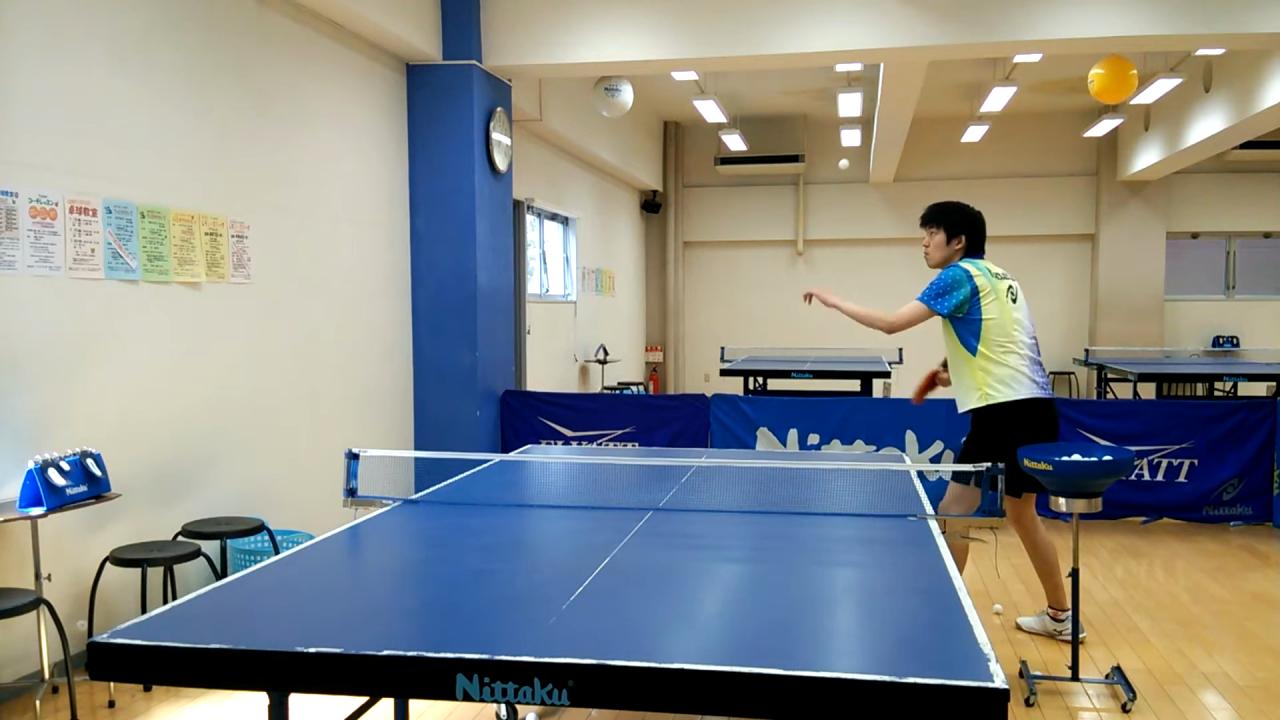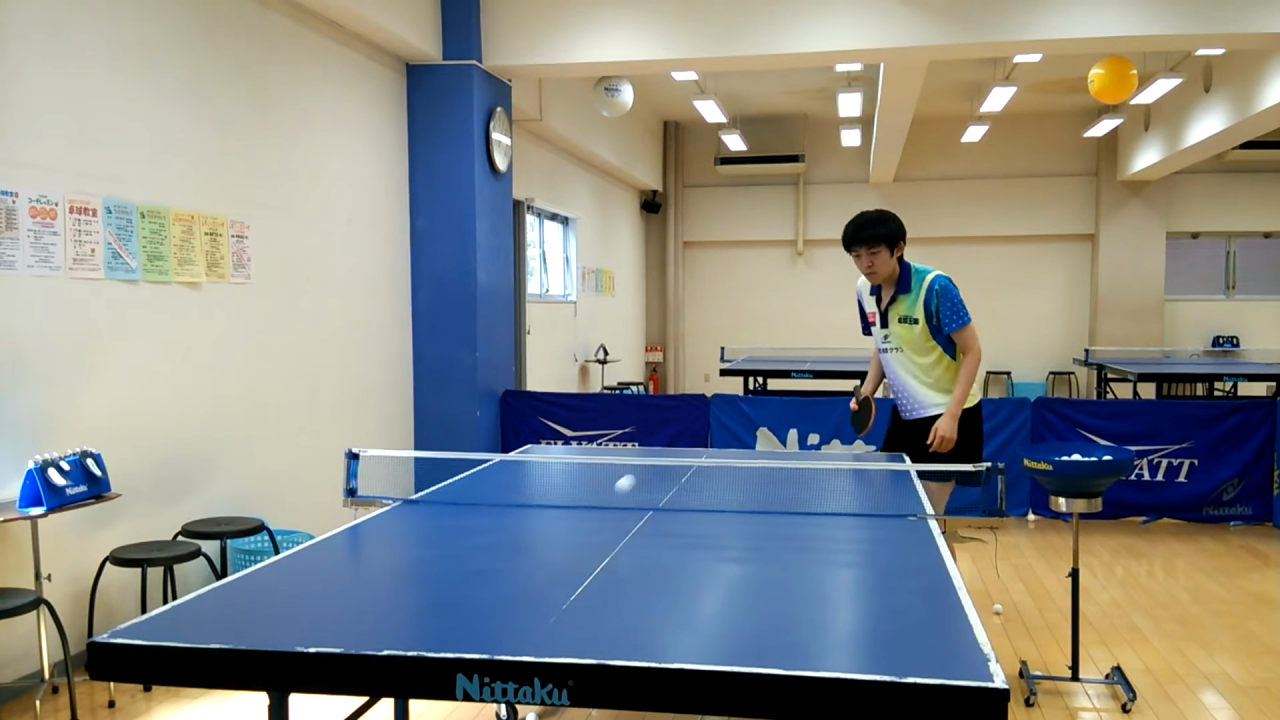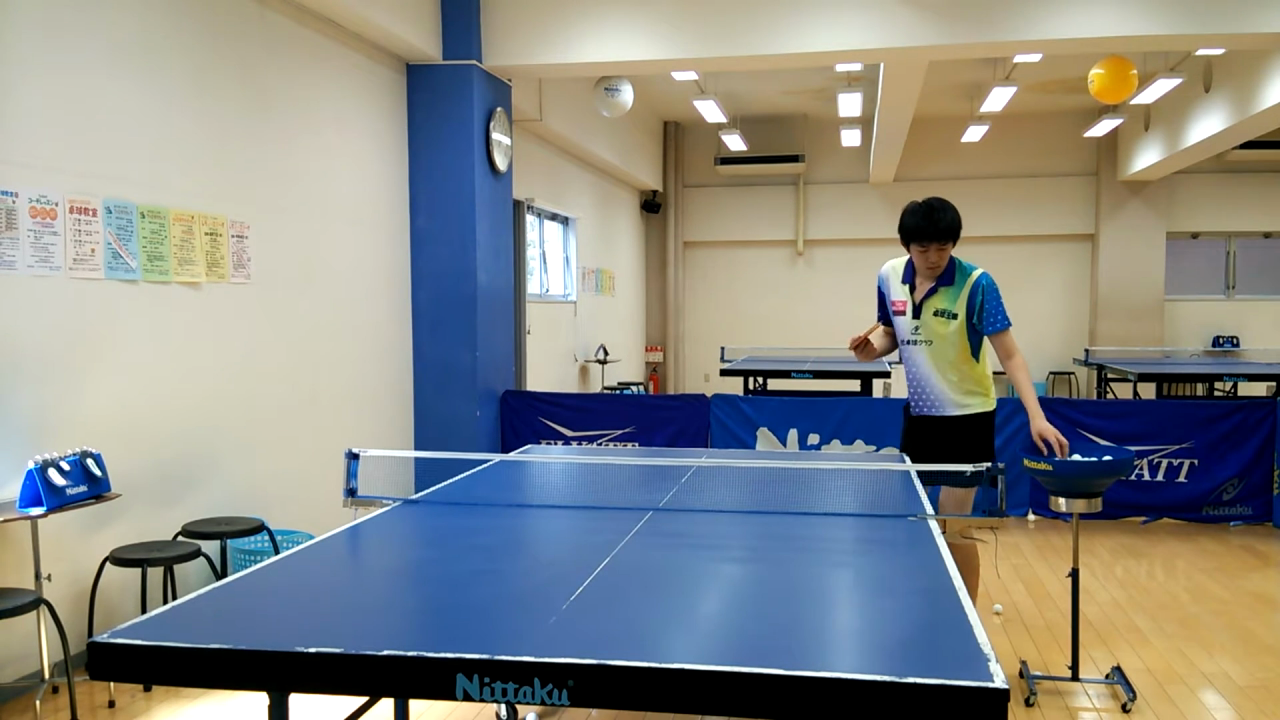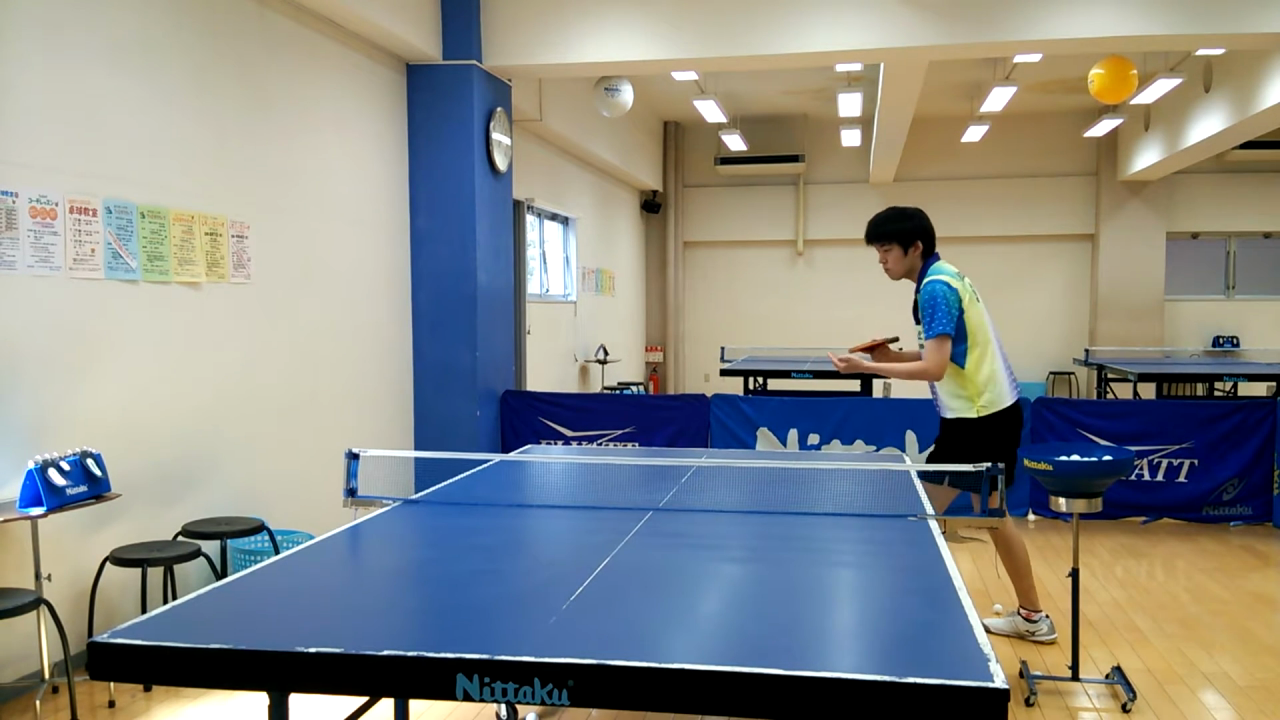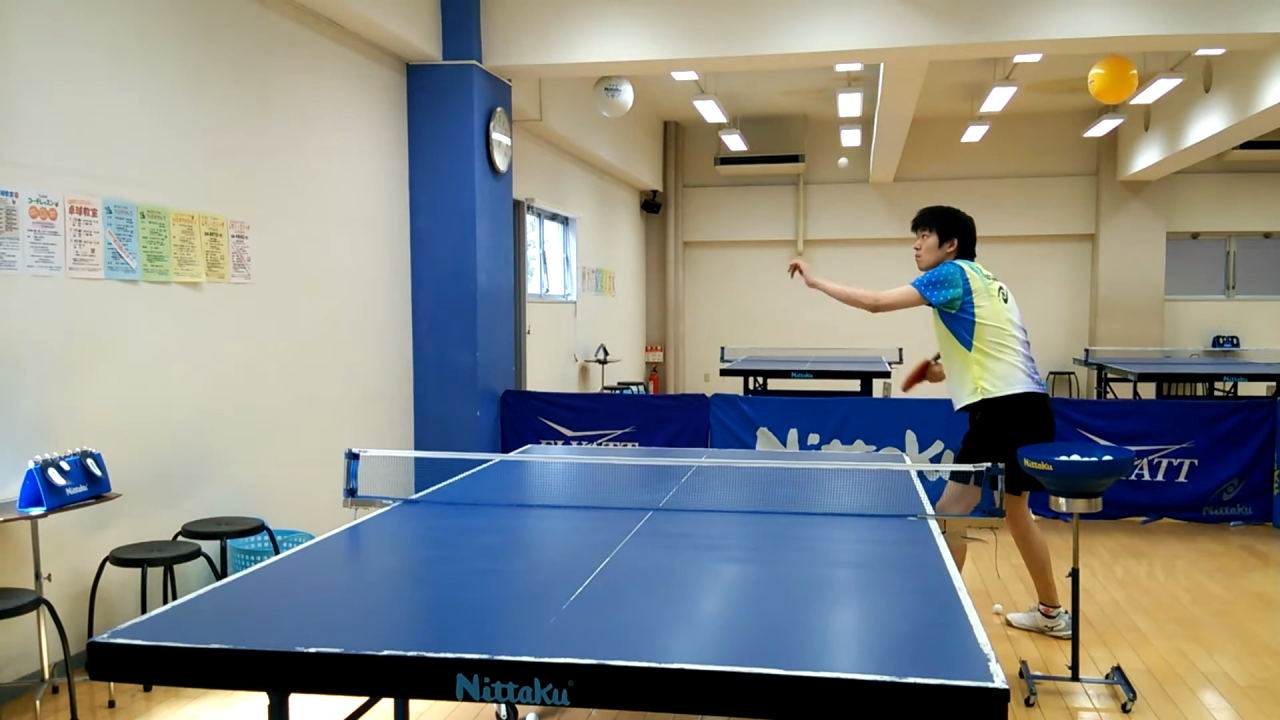
dt=1s
person 1, frame 1
left shoulder: (960, 275)
right shoulder: (1000, 279)
left elbow: (894, 322)
left wrist: (833, 300)
right wrist: (960, 371)
left hip: (1002, 414)
right hip: (1037, 408)
left knee: (954, 513)
right knee: (1023, 513)
right ankle: (1060, 614)
person 1, frame 2
left shoulder: (935, 287)
right shoulder: (865, 291)
left elbow: (972, 351)
left wrist: (951, 414)
right wrist: (867, 391)
left hip: (945, 417)
right hip: (905, 415)
person 1, frame 3
left shoulder: (977, 284)
right shoulder: (889, 277)
left elbow: (1009, 355)
left wrist: (1036, 416)
right wrist: (872, 349)
left hip: (966, 417)
right hip: (917, 415)
person 1, frame 4
left shoulder: (935, 288)
right shoulder: (942, 278)
left elbow: (933, 369)
left wrist: (866, 366)
right wrist: (898, 356)
left hip: (977, 419)
right hip: (999, 412)
right knee: (996, 515)
right ankle: (1030, 617)
person 1, frame 5
left shoulder: (954, 274)
right shoulder: (989, 283)
left elbow: (879, 301)
left wrist: (816, 281)
right wrist: (950, 370)
left hip: (1001, 410)
right hip: (1031, 406)
left knee: (950, 513)
right knee: (1016, 512)
right ankle: (1051, 613)
